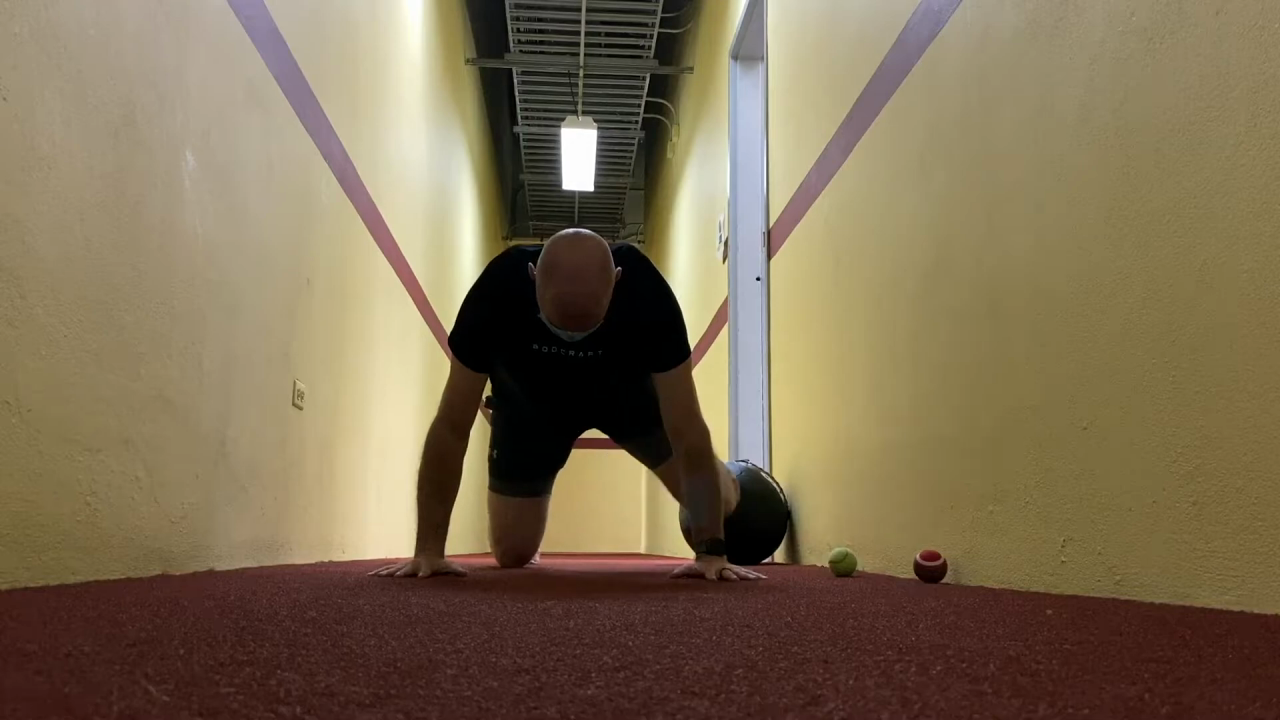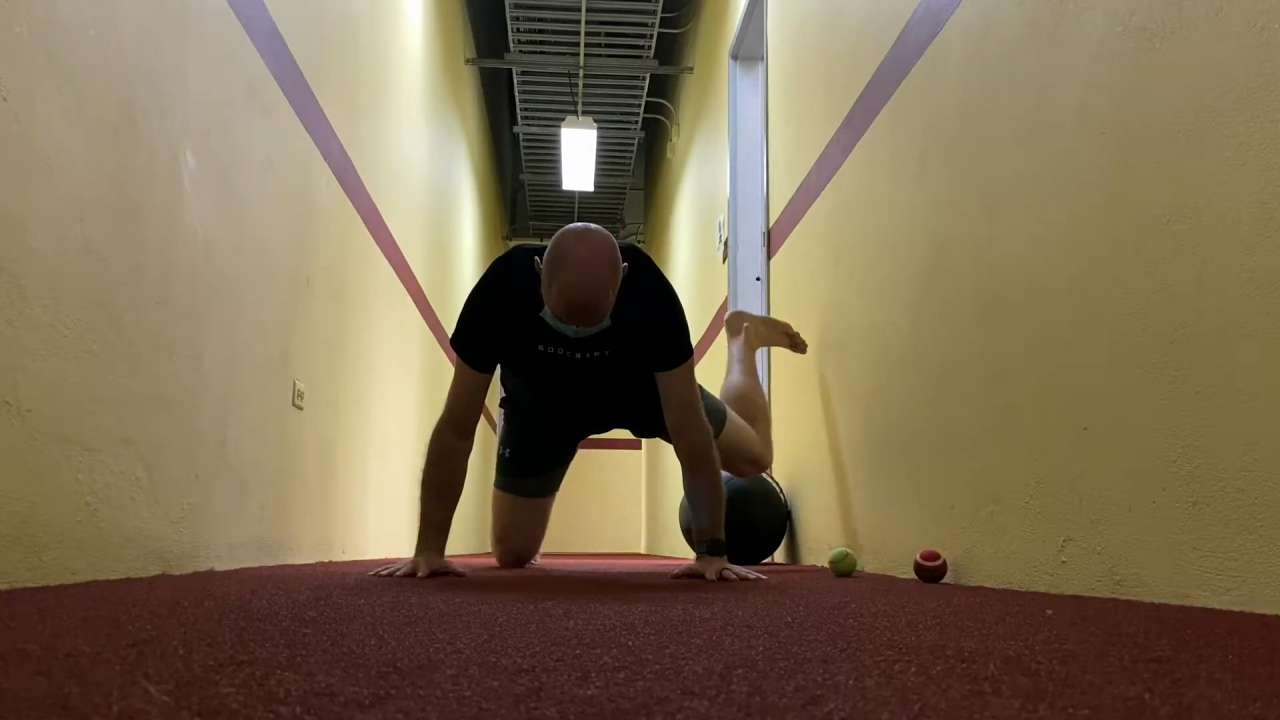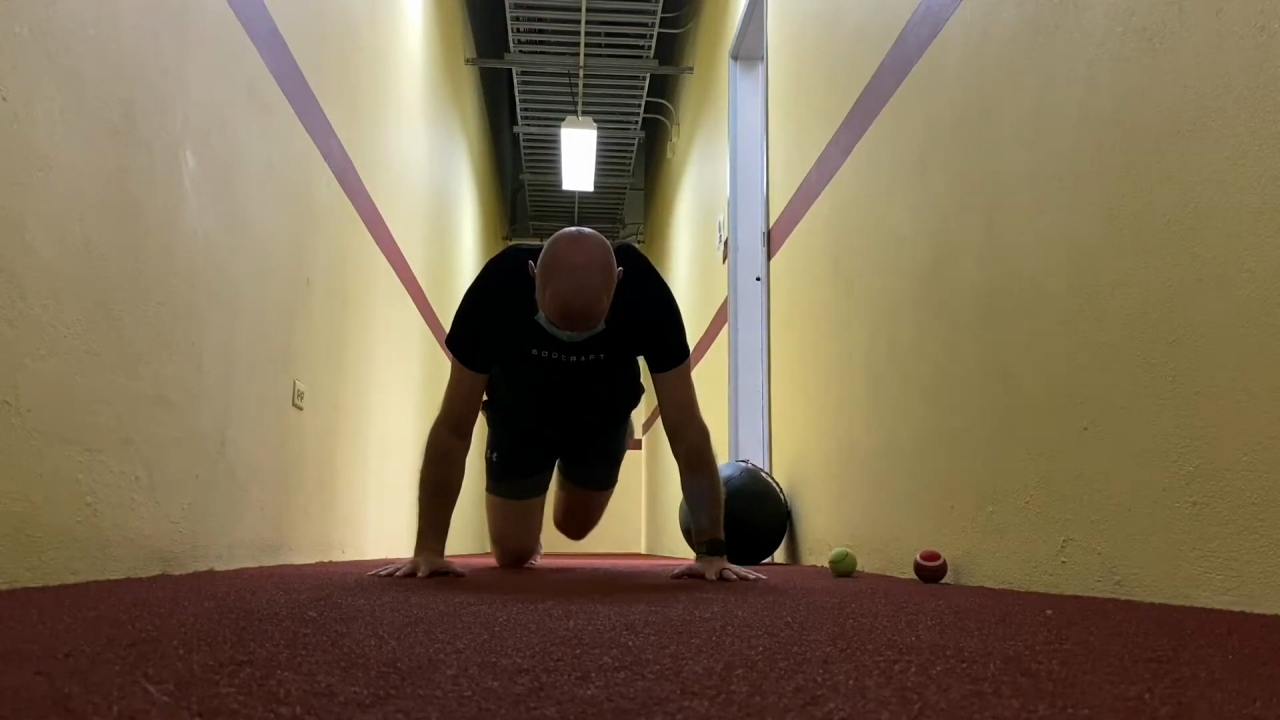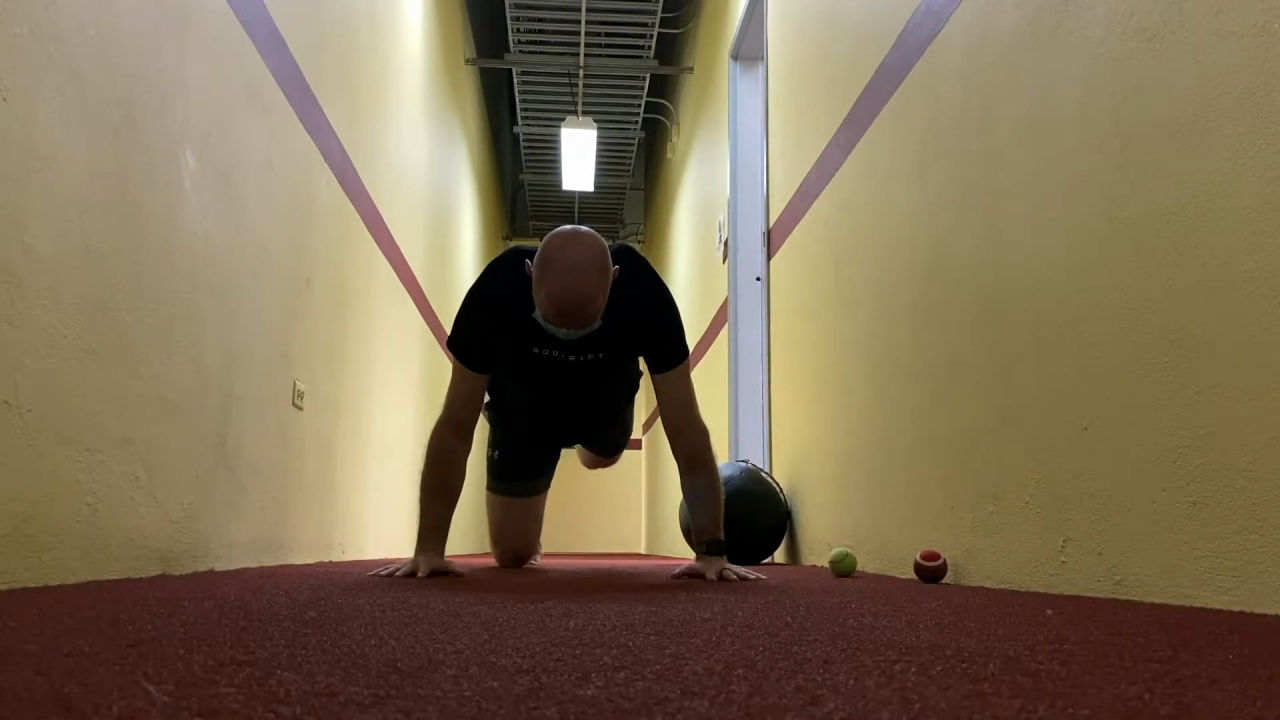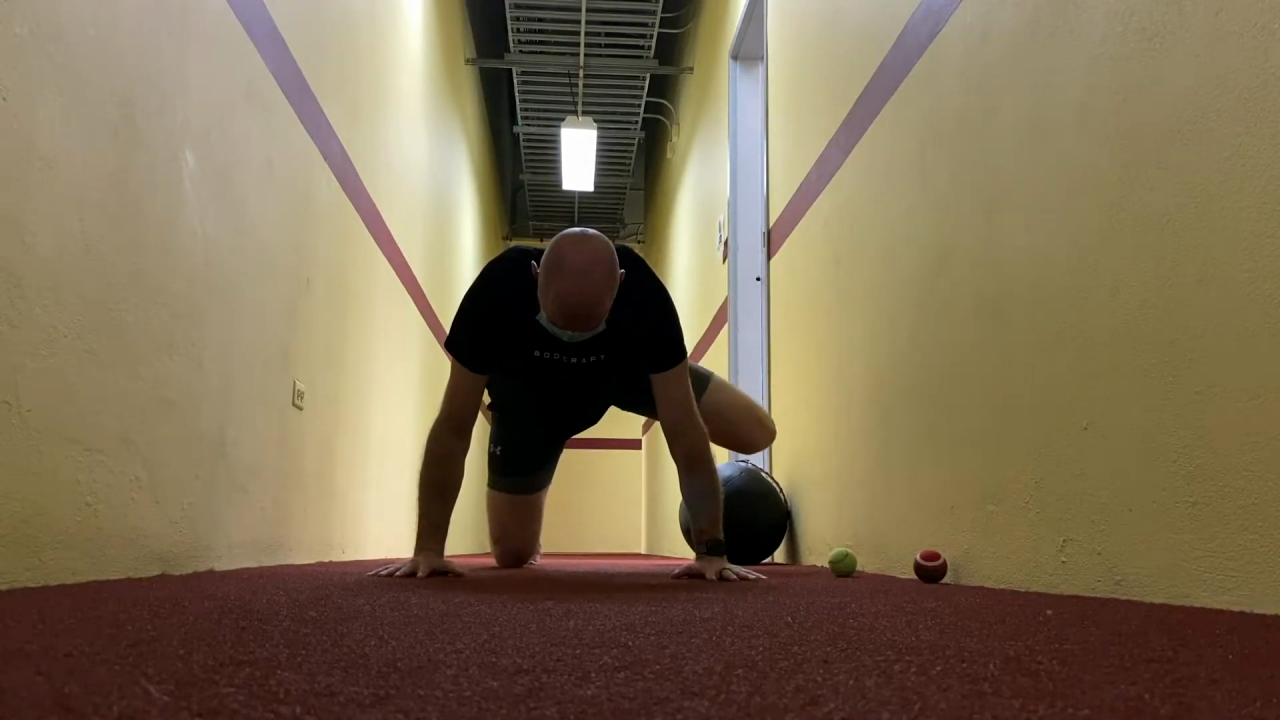
dt=1s
person 1, frame 1
left shoulder: (646, 291)
right shoulder: (498, 289)
left elbow: (687, 425)
right elbow: (453, 426)
left wrist: (710, 551)
right wrist: (429, 550)
left hip: (626, 388)
right hip: (530, 399)
left knee: (718, 503)
right knee: (513, 552)
person 1, frame 2
left shoulder: (650, 291)
right shoulder: (502, 288)
left elbow: (690, 430)
right elbow: (456, 428)
left wrist: (711, 550)
right wrist: (430, 549)
left hip: (634, 386)
right hip: (540, 402)
left knee: (753, 455)
right knee: (512, 554)
left ankle: (741, 336)
person 1, frame 3
left shoulder: (645, 292)
right shoulder: (498, 287)
left elbow: (686, 429)
right elbow: (454, 428)
left wrist: (711, 551)
right wrist: (429, 549)
left hip: (603, 409)
right hip: (520, 410)
left knee: (574, 524)
right knee: (512, 555)
person 1, frame 4
left shoulder: (643, 291)
right shoulder: (496, 289)
left elbow: (685, 429)
right elbow: (455, 429)
left wrist: (711, 551)
right wrist: (429, 550)
left hip: (605, 403)
right hip: (523, 411)
left knee: (598, 460)
right knee: (512, 555)
person 1, frame 5
left shoulder: (644, 294)
right shoulder: (498, 288)
left elbow: (684, 427)
right elbow: (453, 428)
left wrist: (710, 550)
right wrist: (428, 549)
left hip: (622, 373)
right hip: (527, 399)
left knee: (754, 433)
right knee: (512, 553)
